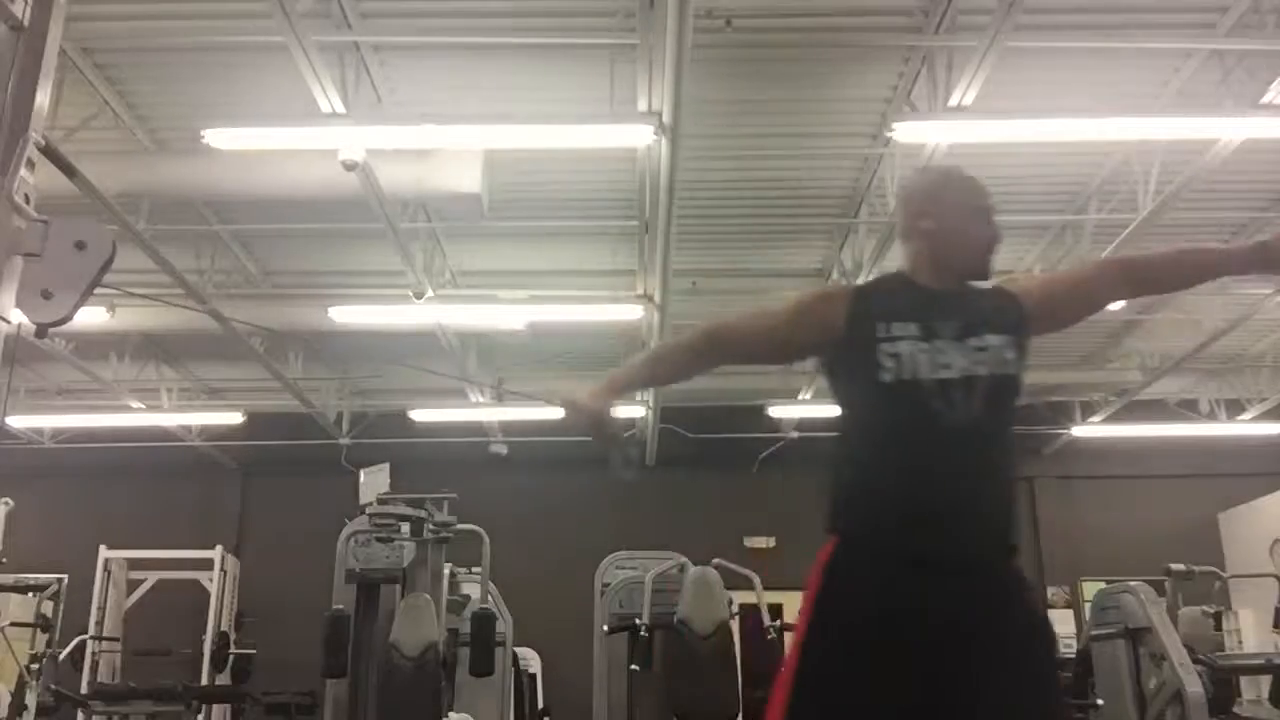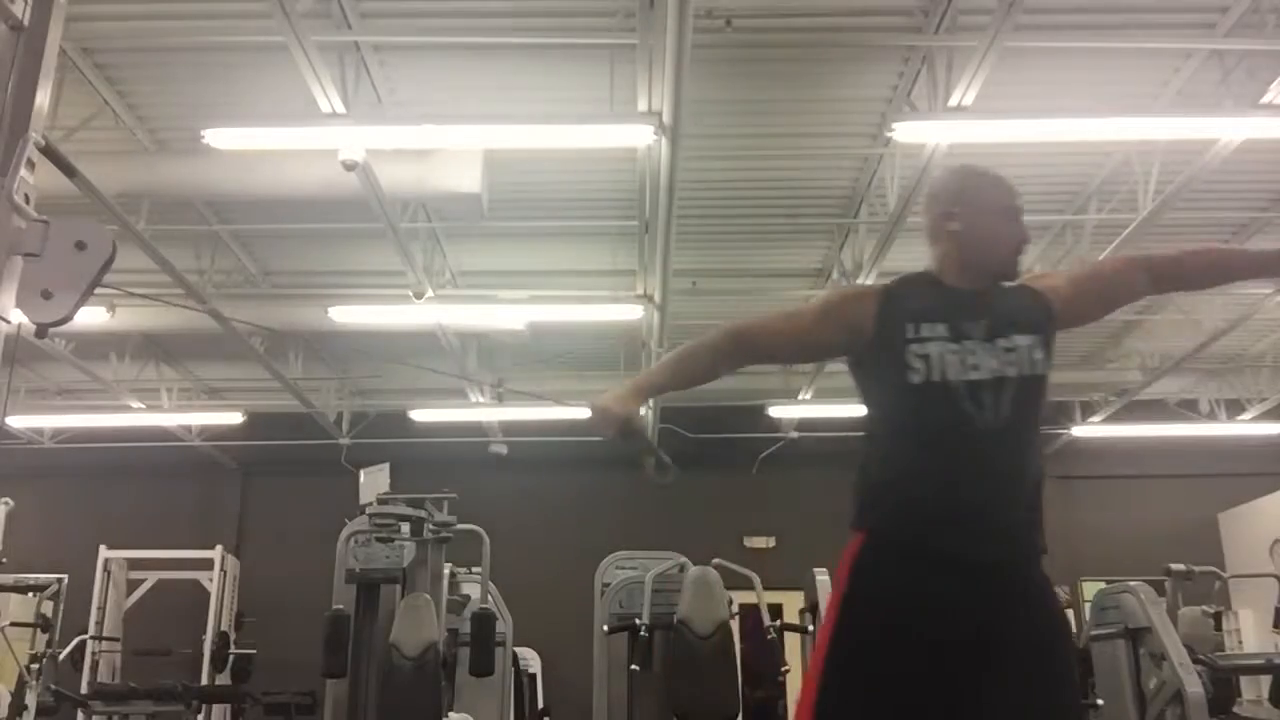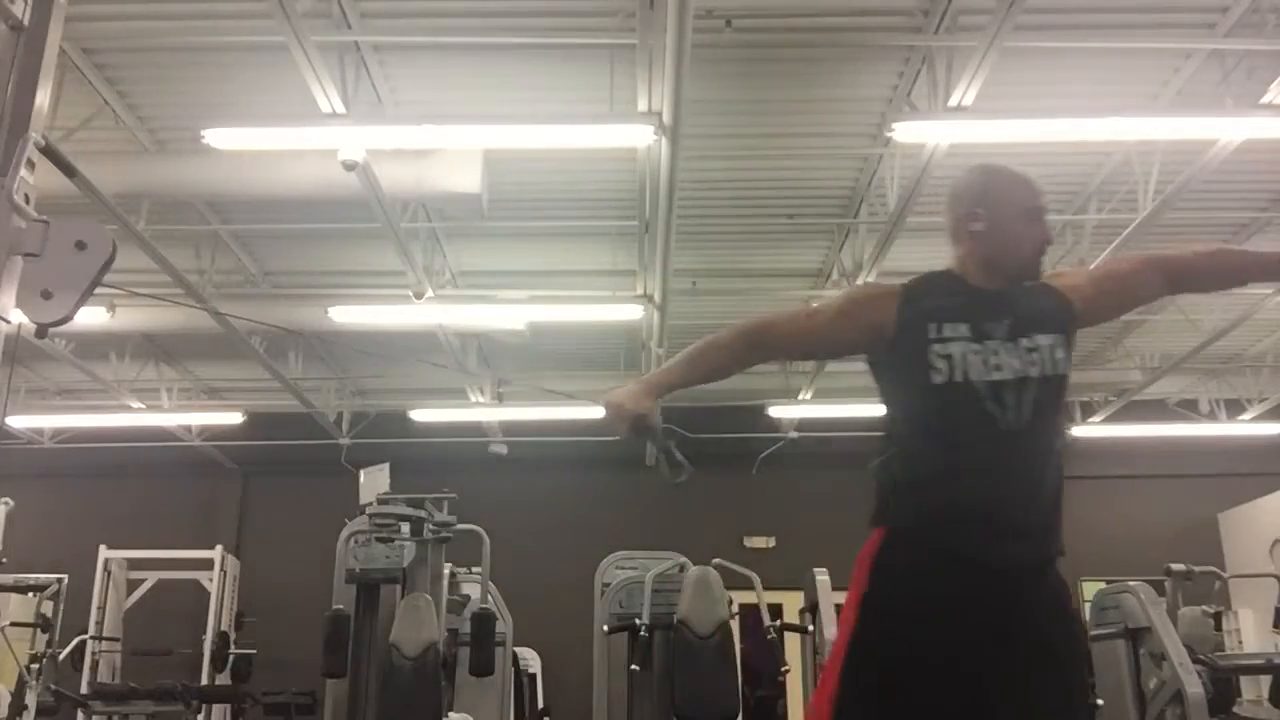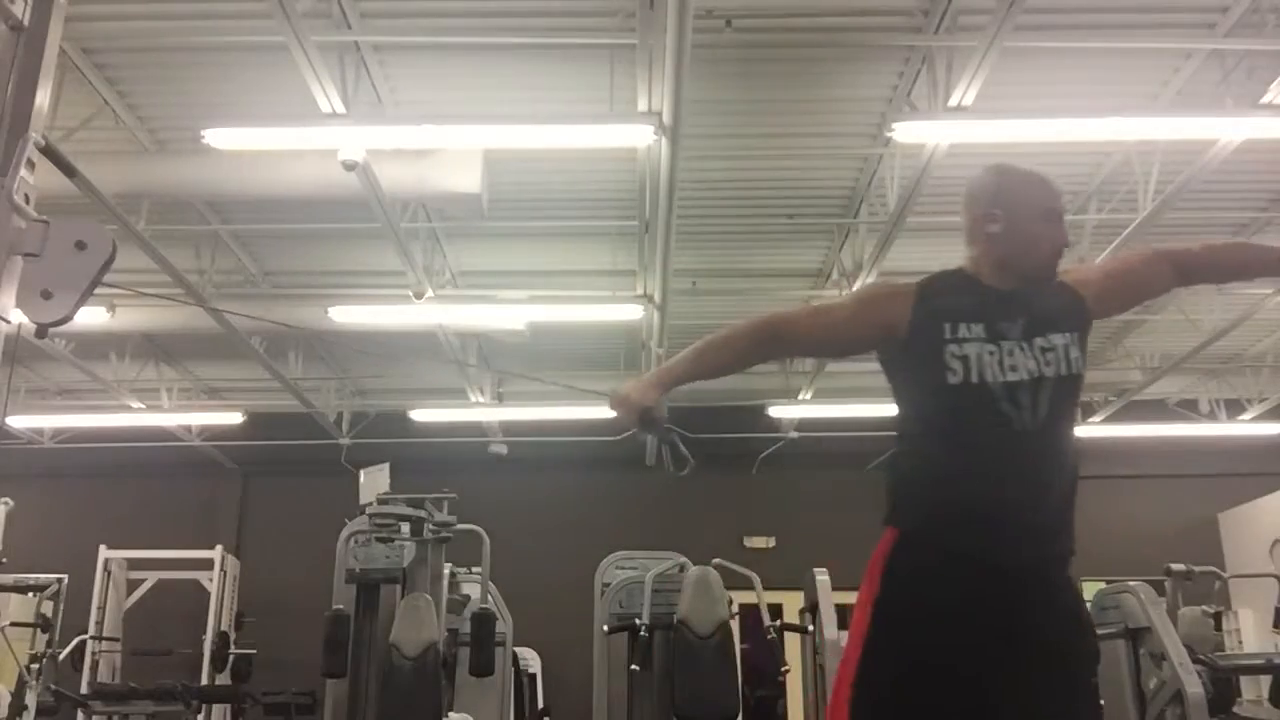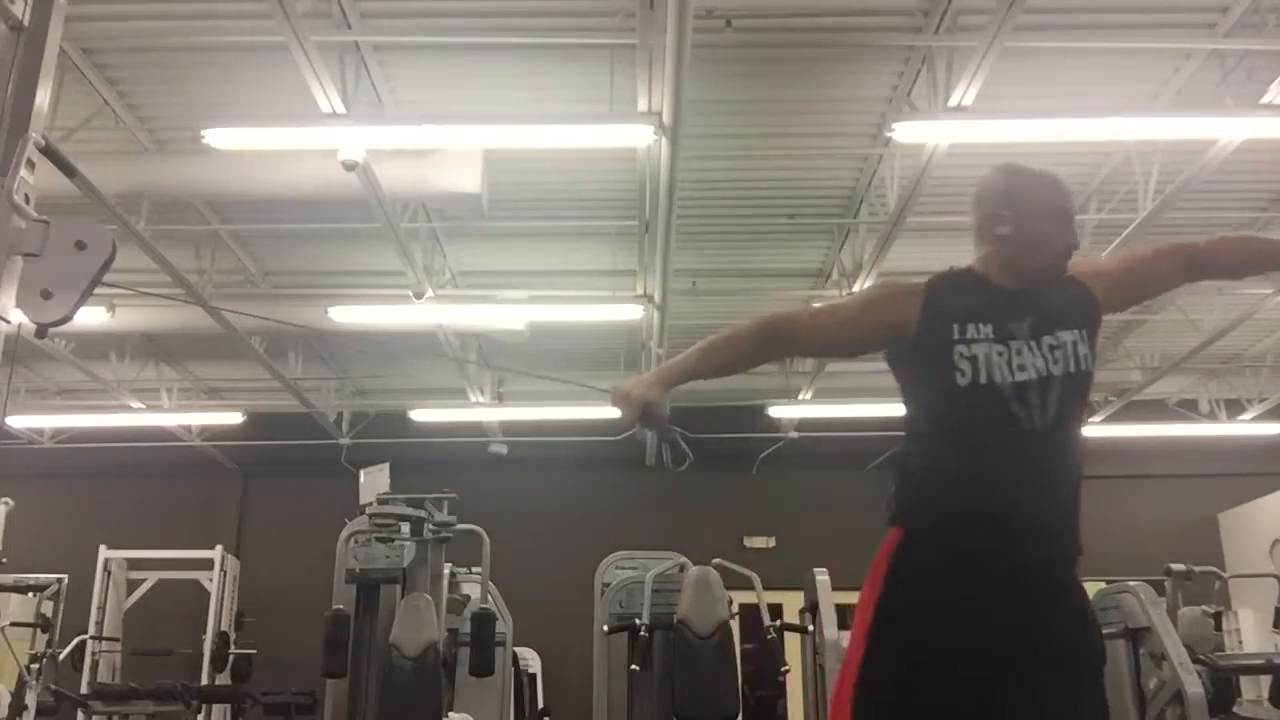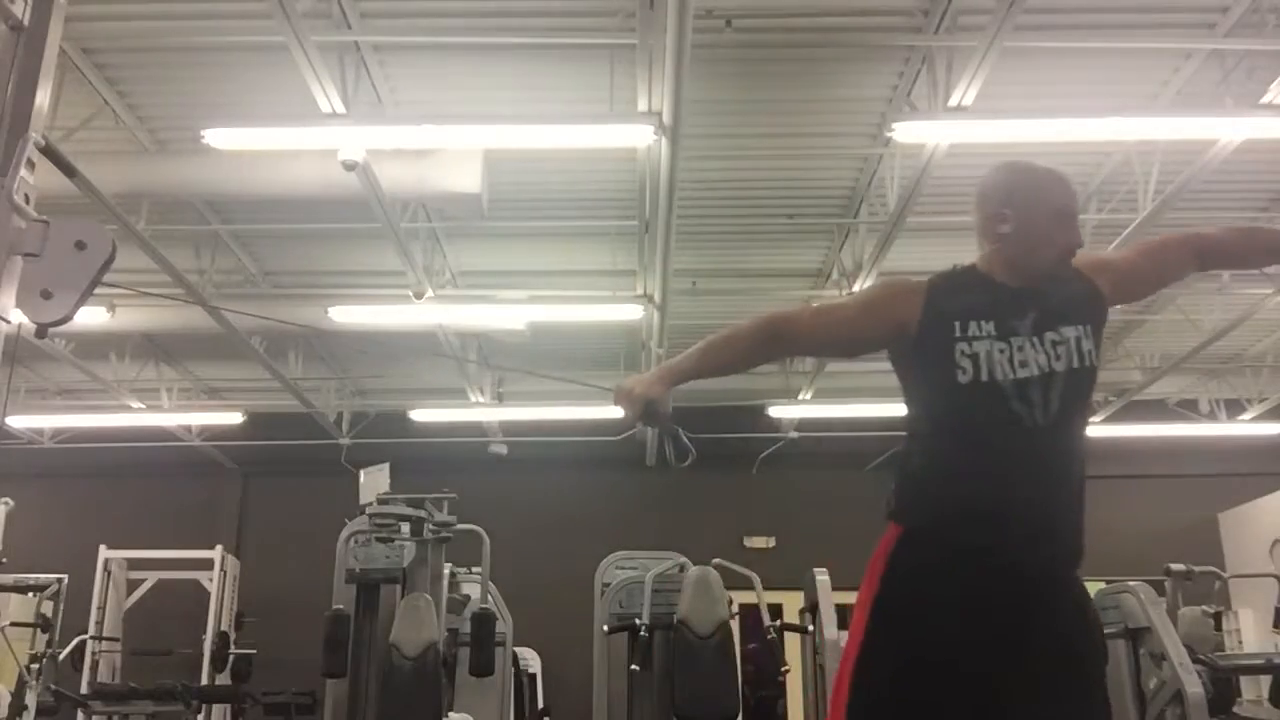
dt=0.1s
person 1, frame 1
left shoulder: (1013, 309)
right shoulder: (849, 313)
left elbow: (1127, 275)
right elbow: (720, 340)
right wrist: (610, 389)
left hip: (984, 578)
right hip: (873, 574)
person 1, frame 2
left shoulder: (1037, 307)
right shoulder: (874, 312)
left elbow: (1148, 272)
right elbow: (745, 340)
right wrist: (636, 391)
left hip: (1008, 578)
right hip: (897, 572)
person 1, frame 3
left shoulder: (1061, 304)
right shoulder: (897, 310)
left elbow: (1173, 271)
right elbow: (765, 336)
right wrist: (651, 386)
left hip: (1026, 577)
right hip: (917, 570)
person 1, frame 4
left shoulder: (1073, 300)
right shoulder: (909, 308)
left elbow: (1180, 263)
right elbow: (776, 332)
right wrist: (659, 379)
left hip: (1037, 577)
right hip: (927, 570)
person 1, frame 5
left shoulder: (1084, 296)
right shoulder: (918, 308)
left elbow: (1191, 259)
right elbow: (784, 330)
right wrist: (663, 377)
left hip: (1043, 579)
right hip: (933, 570)
person 1, frame 6
left shoulder: (1088, 290)
right shoulder: (920, 306)
left elbow: (1197, 248)
right elbow: (786, 329)
right wrist: (665, 375)
left hip: (1045, 577)
right hip: (932, 567)
